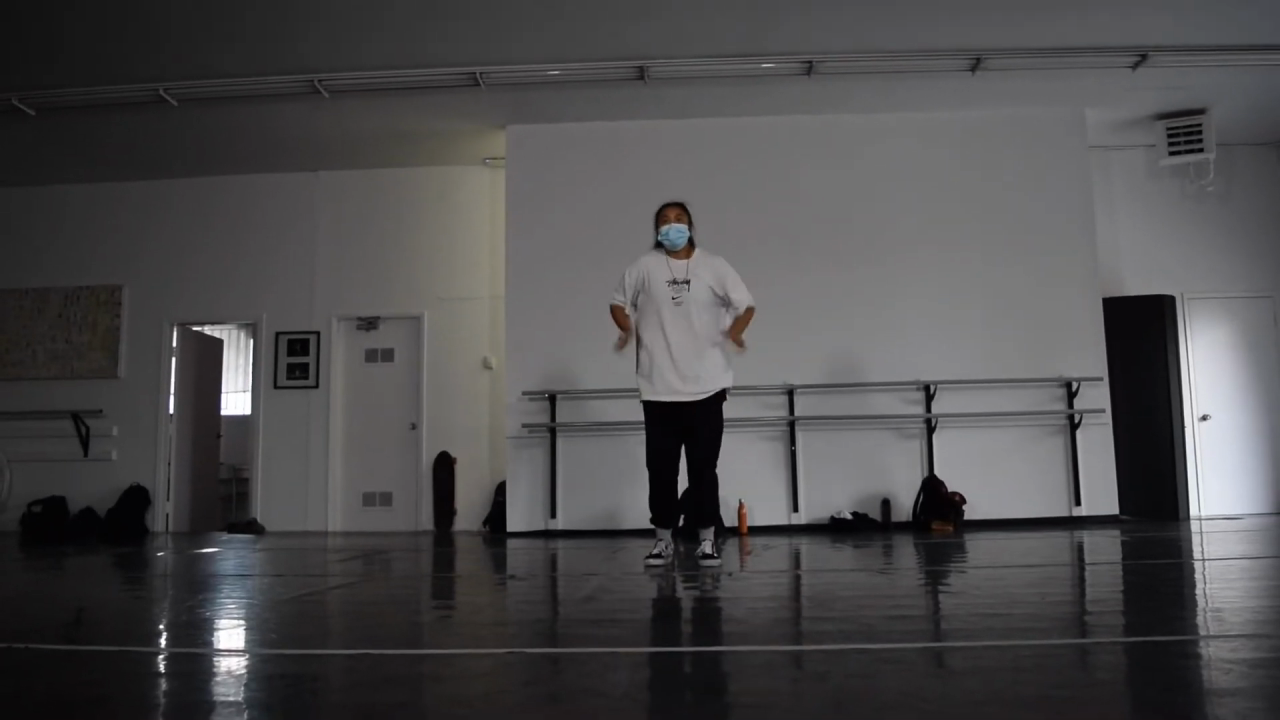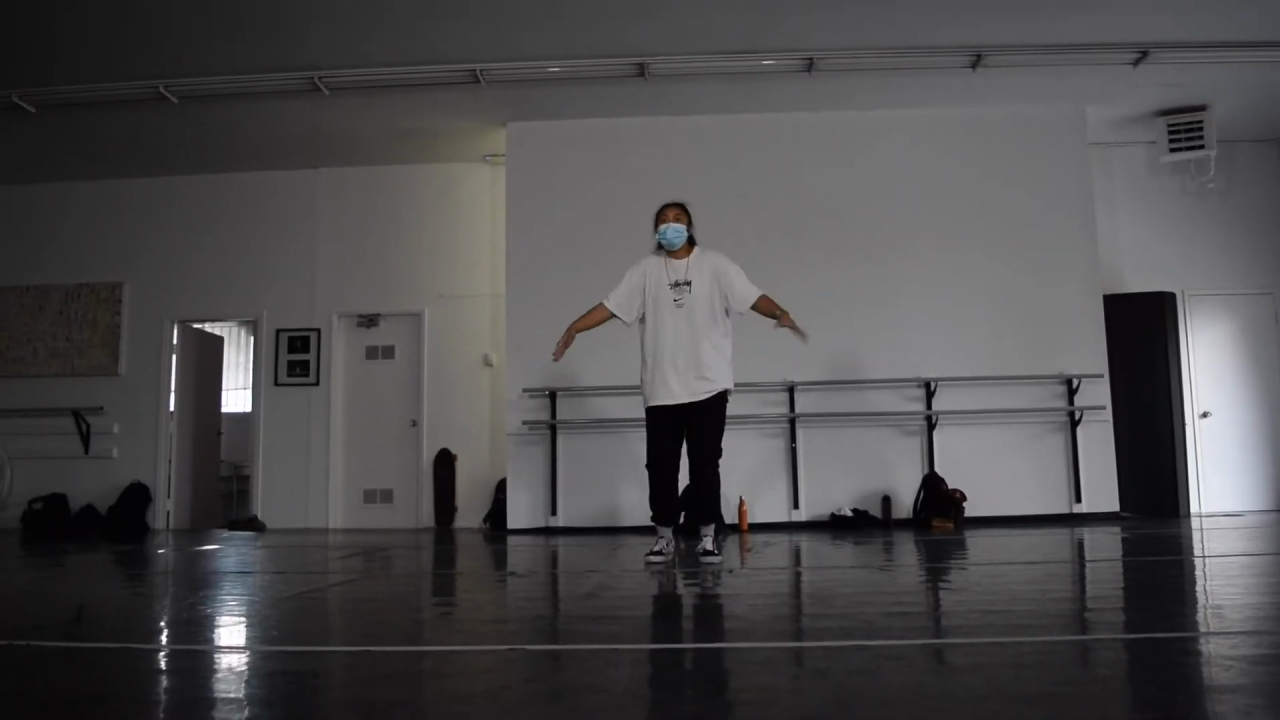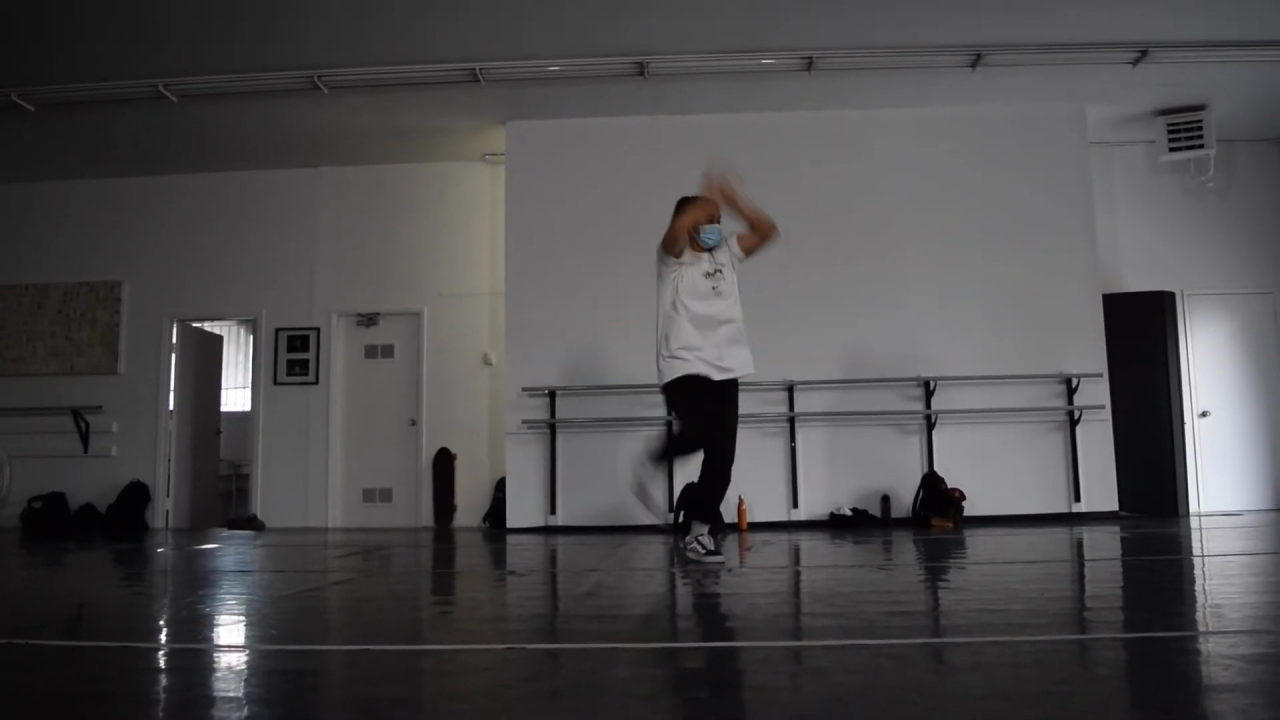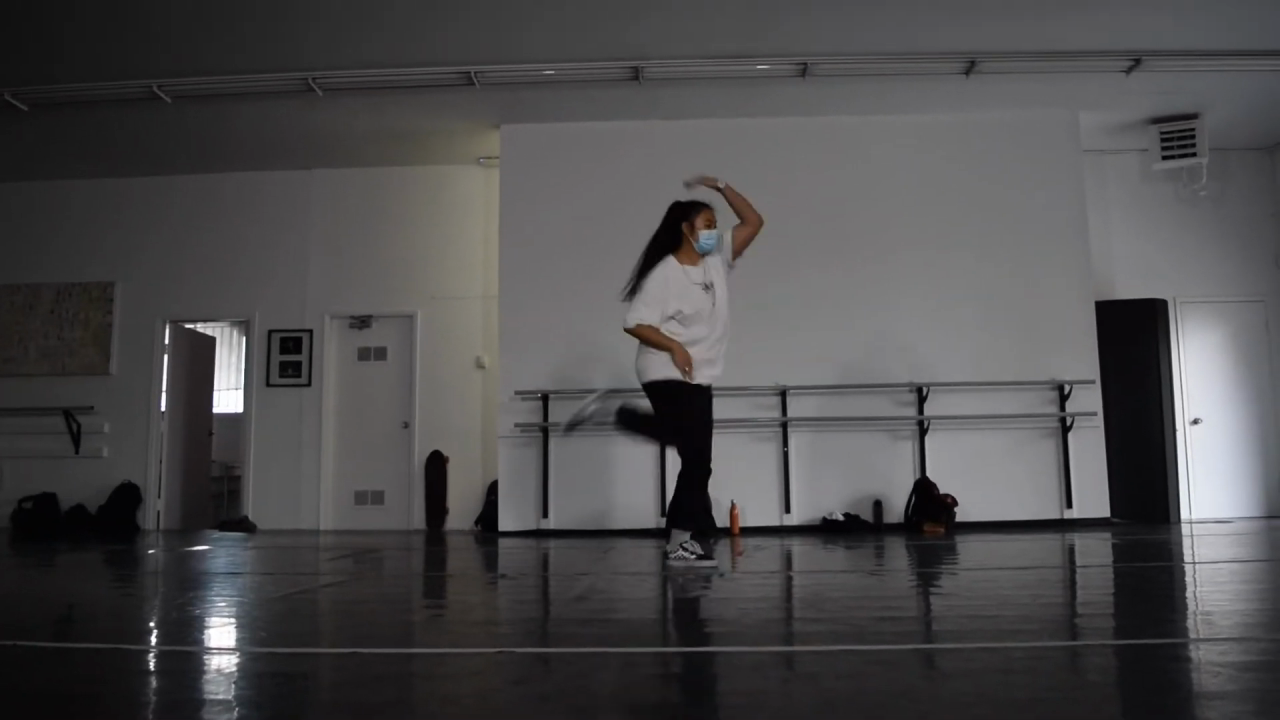
dt=0.5s
person 1, frame 1
left shoulder: (714, 265)
right shoulder: (645, 267)
left elbow: (745, 305)
right elbow: (619, 303)
left wrist: (738, 327)
right wrist: (625, 326)
left hip: (706, 385)
right hip: (659, 387)
left knee: (703, 463)
right knee: (661, 465)
left ankle: (706, 539)
right ankle: (664, 539)
person 1, frame 2
left shoulder: (715, 264)
right shoulder: (646, 270)
left elbow: (752, 298)
right elbow: (610, 307)
left wrist: (780, 314)
right wrist: (572, 330)
left hip: (707, 385)
right hip: (661, 388)
left knee: (705, 461)
right knee: (660, 464)
left ankle: (707, 537)
right ankle: (665, 537)
person 1, frame 3
left shoulder: (726, 250)
right shoulder: (676, 254)
left elbow: (767, 230)
right elbow: (676, 236)
left wrist: (733, 198)
right wrist: (707, 192)
left hip: (725, 367)
right hip: (684, 366)
left knee: (721, 453)
right knee: (694, 436)
left ankle: (699, 534)
right ankle: (652, 465)
person 1, frame 4
left shoulder: (717, 257)
right shoulder: (663, 275)
left elbow: (754, 222)
right elbow: (635, 324)
left wrist: (721, 187)
right wrist: (673, 345)
left hip: (700, 376)
right hip: (667, 370)
left knee: (698, 458)
right knee: (686, 441)
left ankle: (683, 538)
